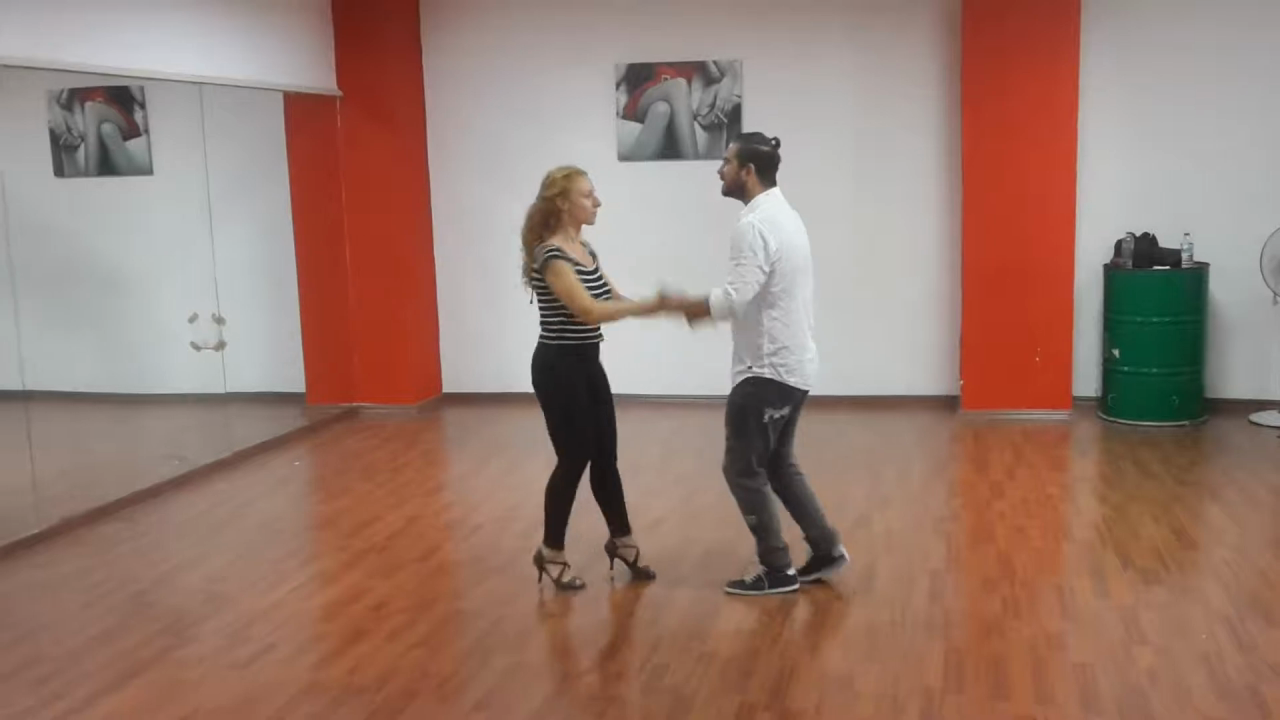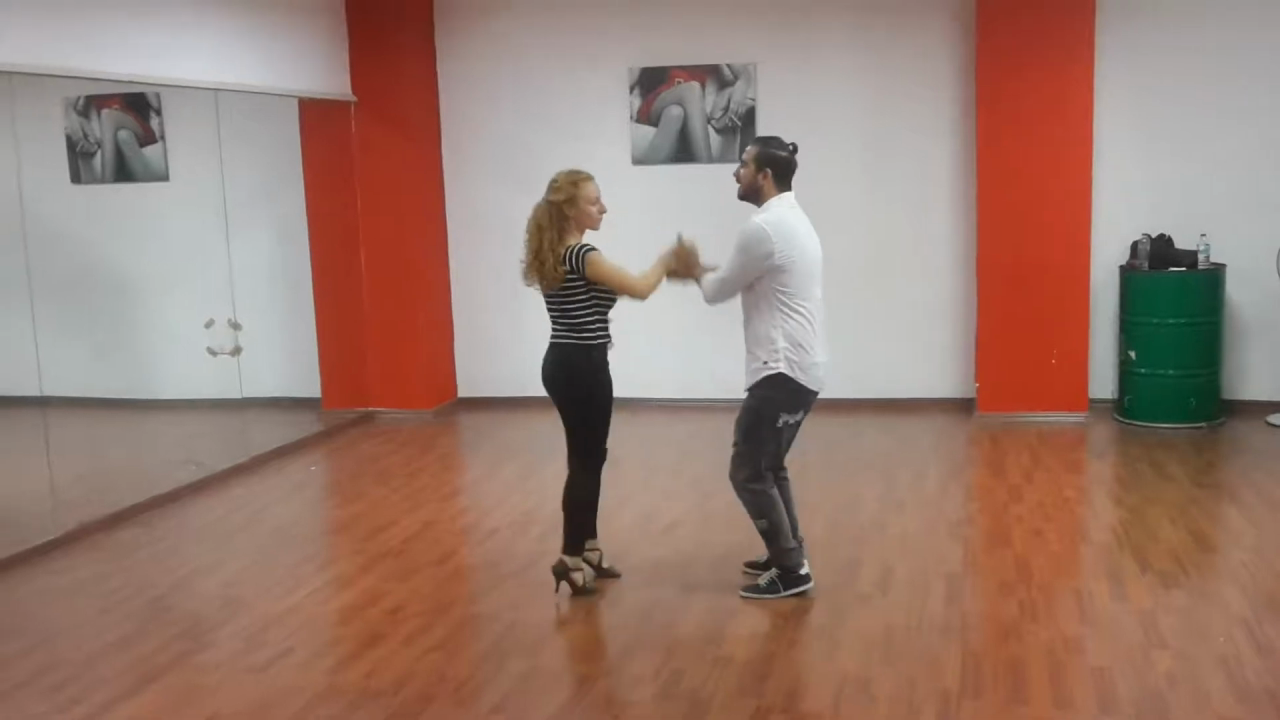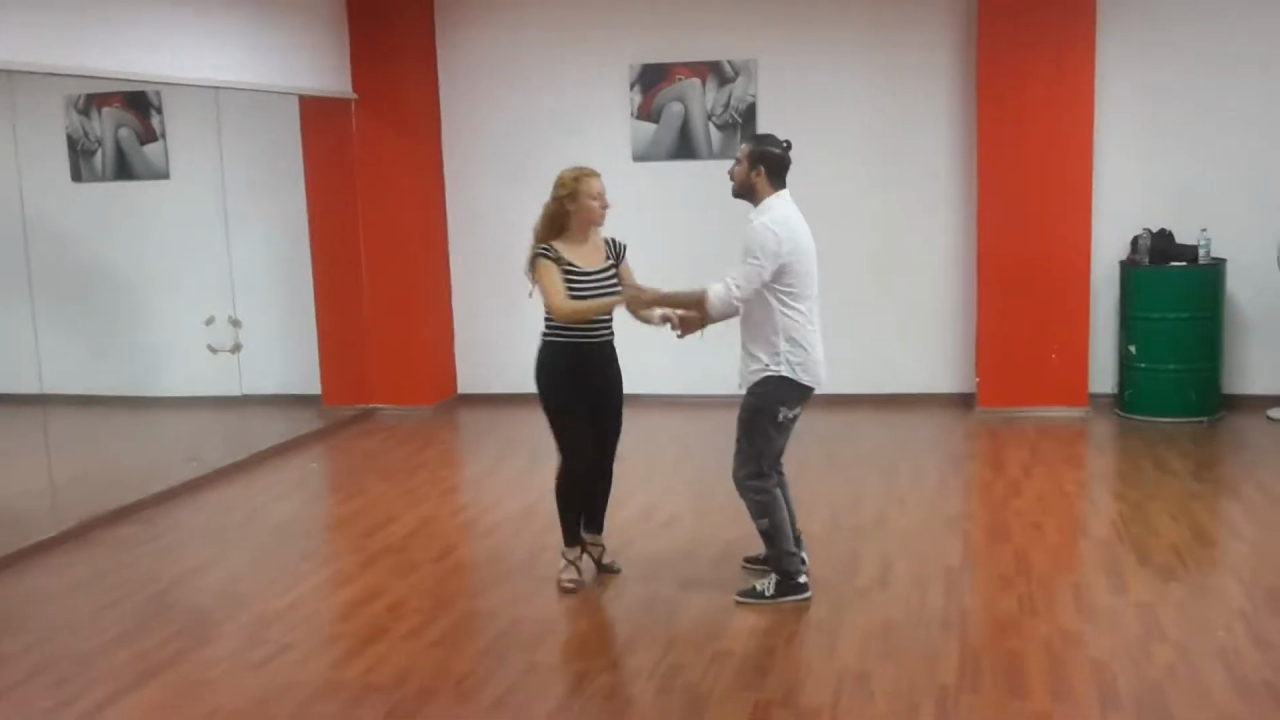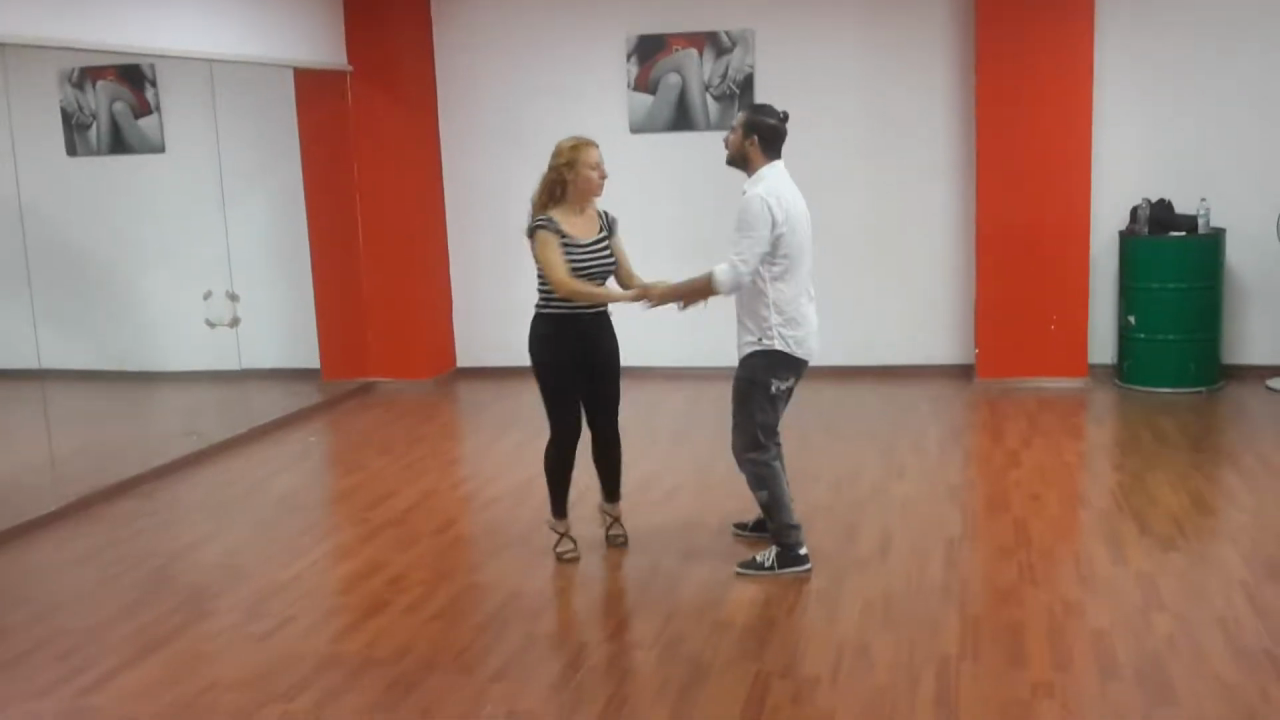
dt=0.3s
person 1, frame 1
left shoulder: (753, 225)
right shoulder: (783, 216)
left elbow: (732, 303)
left wrist: (689, 306)
right wrist: (706, 307)
left hip: (768, 370)
right hip: (793, 365)
left knee: (743, 470)
right knee: (776, 462)
left ankle: (778, 571)
right ankle: (825, 549)
person 1, frame 2
left shoulder: (764, 228)
right shoulder: (792, 219)
left elbow: (717, 291)
left wrist: (692, 267)
right wrist: (698, 268)
left hip: (782, 371)
right hip: (799, 367)
left knee: (749, 473)
right knee: (768, 466)
left ankle: (790, 571)
right ankle: (786, 555)
person 1, frame 3
left shoulder: (769, 226)
right shoulder: (782, 217)
left elbow: (728, 296)
left wrist: (658, 298)
right wrist: (700, 316)
left hip: (783, 370)
right hip: (790, 365)
left knee: (754, 473)
right knee: (767, 464)
left ankle: (791, 577)
right ankle: (785, 549)
person 1, frame 4
left shoulder: (761, 197)
right shoulder: (779, 189)
left elbow: (736, 273)
left wrist: (675, 290)
right wrist: (701, 289)
left hip: (774, 341)
right hip: (786, 336)
left knee: (752, 446)
right knee: (761, 436)
left ankle: (791, 549)
right ankle: (776, 519)
person 2, frame 1
left shoulder: (584, 250)
right shoulder: (551, 257)
left elbow: (609, 300)
right elbow: (589, 311)
left wrist: (653, 304)
right wrist: (645, 308)
left hip: (584, 365)
right hip: (559, 368)
left knee: (605, 455)
right knee: (574, 459)
left ankle: (622, 543)
right ankle: (551, 554)
person 2, frame 2
left shoulder: (562, 253)
right shoulder: (580, 254)
left elbow: (611, 289)
right elbow: (640, 288)
left wrist: (661, 266)
right wrist: (665, 259)
left hip: (570, 364)
right hip: (579, 367)
left knee: (591, 458)
right knee: (585, 462)
left ankle: (585, 549)
right ankle: (570, 559)
person 2, frame 3
left shoulder: (612, 249)
right shoulder: (547, 253)
left elbow: (638, 302)
right elbow: (557, 309)
left wrist: (665, 318)
right wrist: (606, 304)
left hip: (601, 362)
right hip: (559, 365)
left knee: (602, 456)
right knee: (575, 459)
left ankle: (593, 538)
right ankle: (572, 551)
person 2, frame 4
left shoulder: (605, 222)
right shoulder: (545, 225)
left elbow: (627, 276)
right elbow: (564, 285)
right wrist: (619, 296)
left hip: (597, 334)
right hip: (554, 336)
left knee: (605, 425)
right knee: (565, 431)
left ankle: (612, 508)
right ankle: (560, 524)
